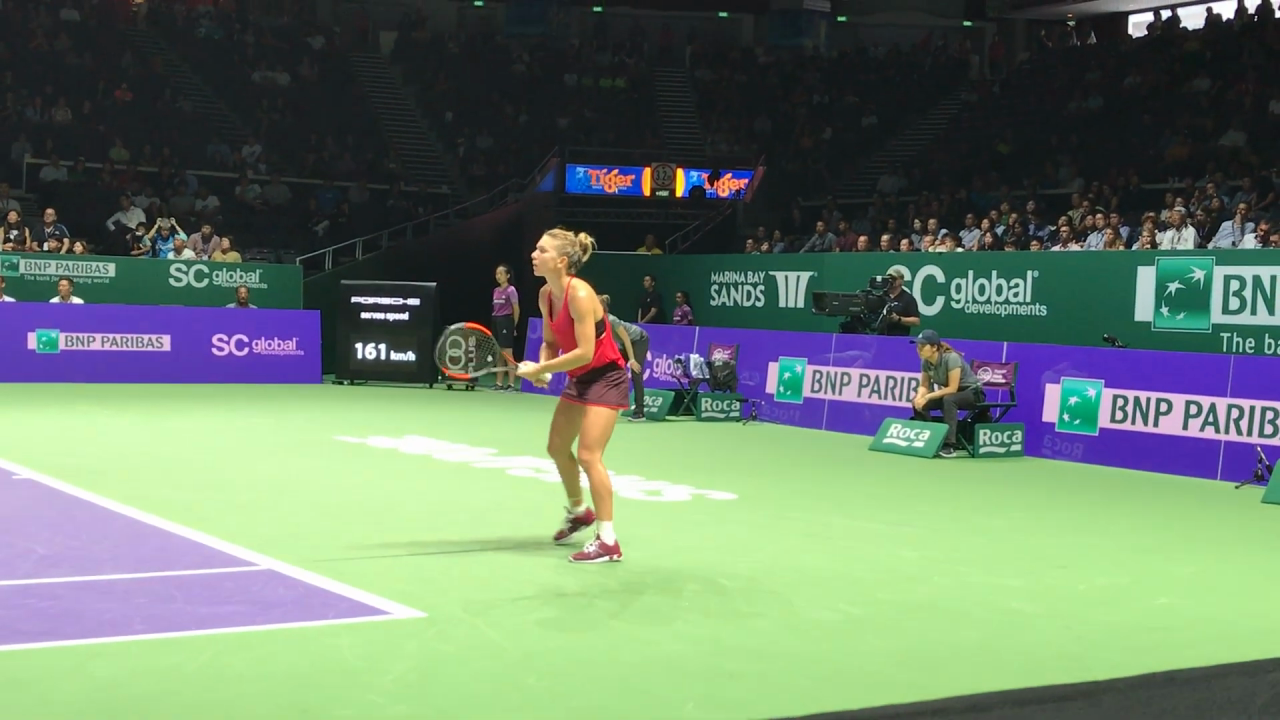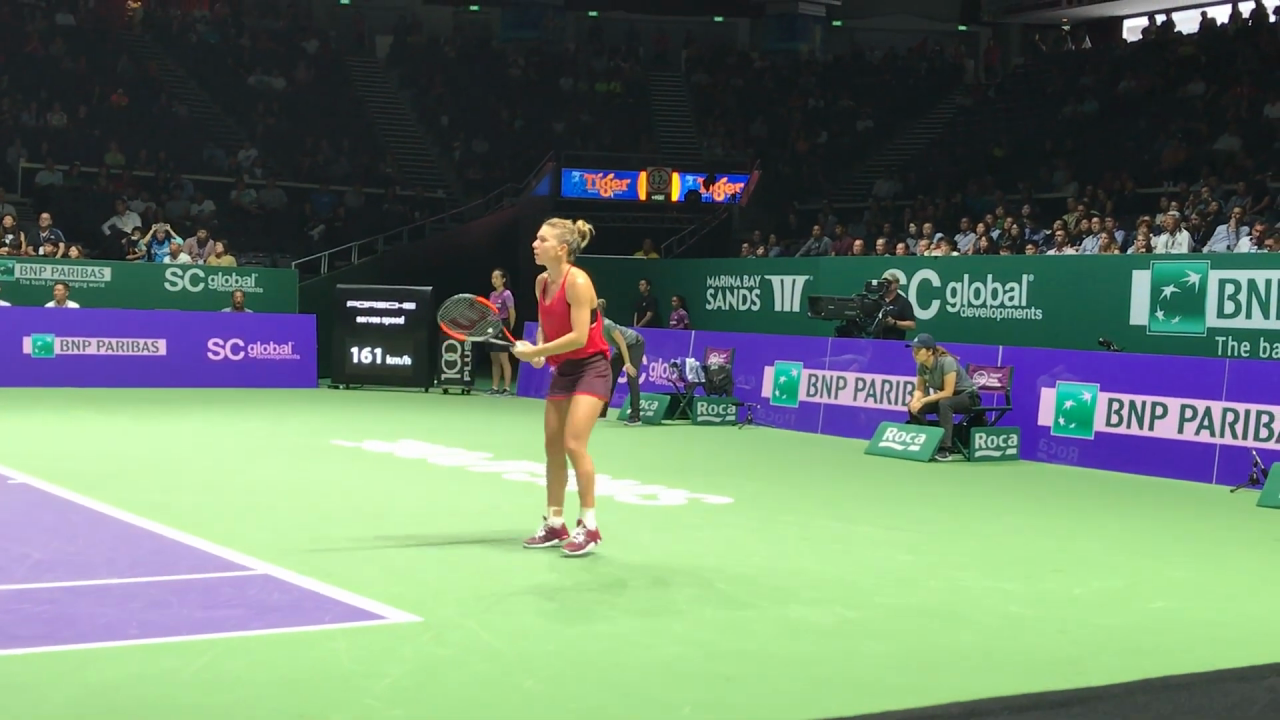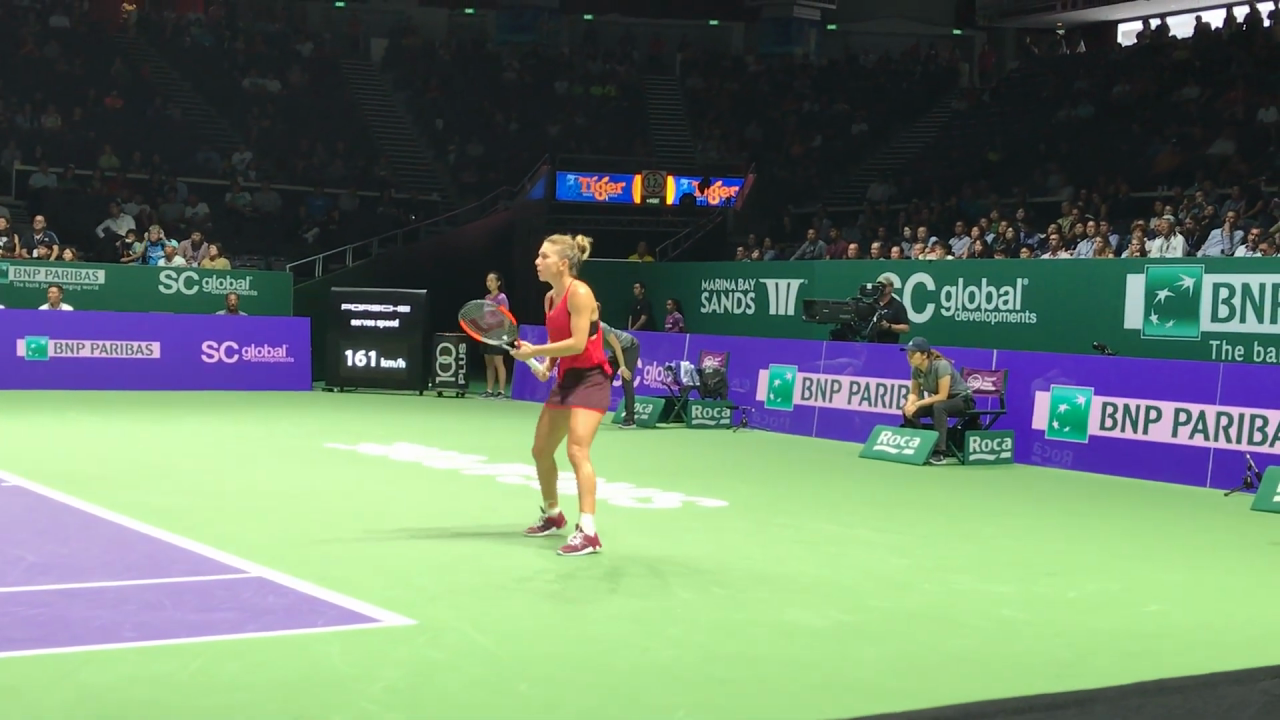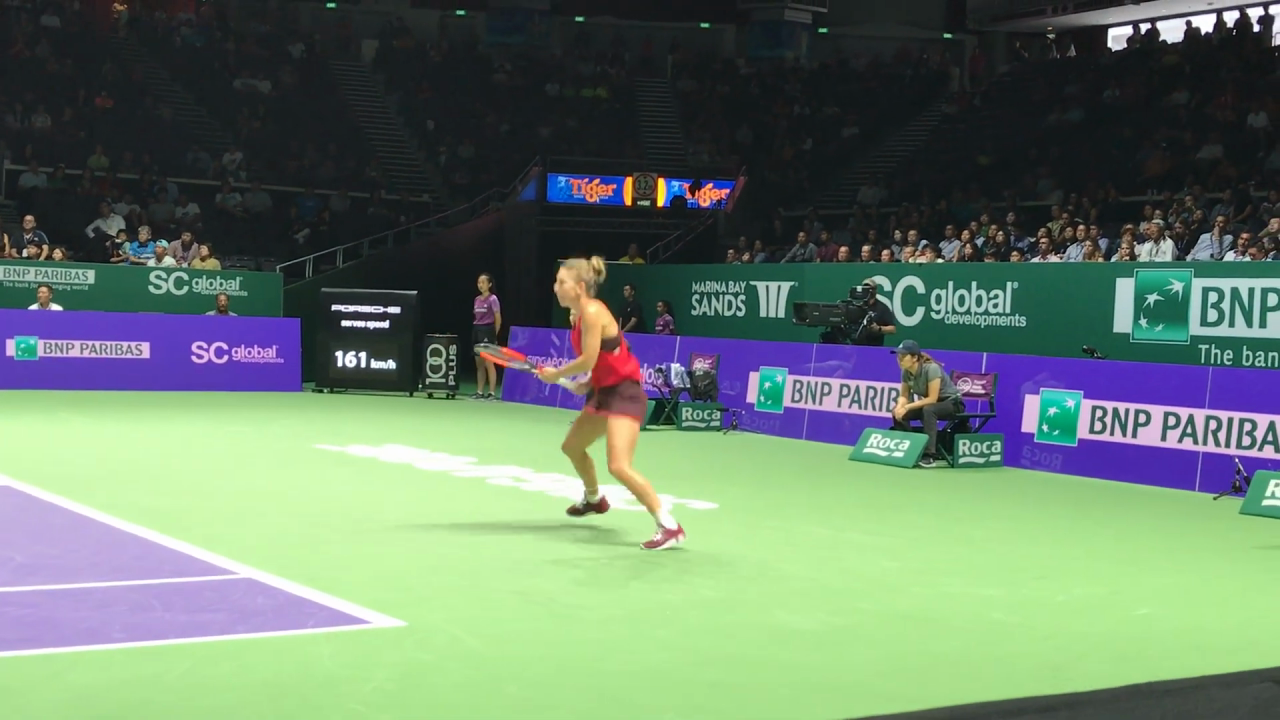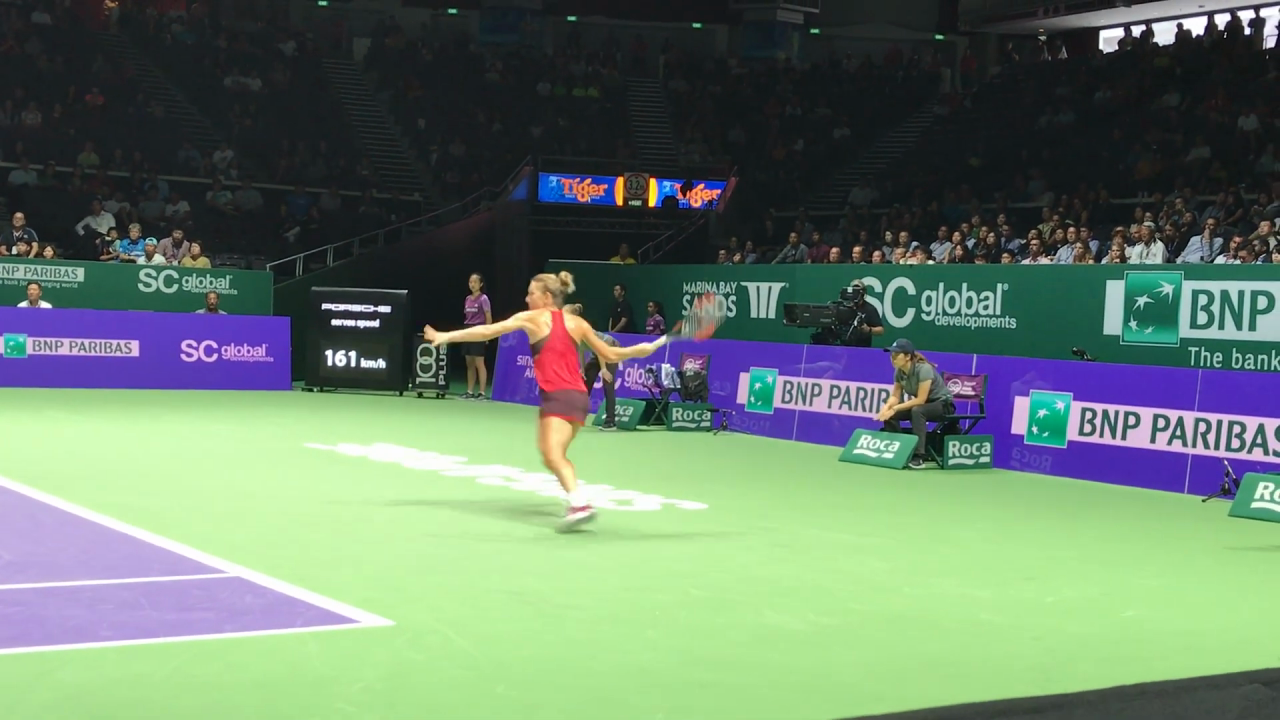
dt=0.4s
person 1, frame 1
left shoulder: (580, 294)
right shoulder: (545, 294)
left elbow: (585, 352)
right elbow: (551, 341)
left wrist: (540, 369)
right wrist: (542, 367)
left hip: (605, 378)
right hip: (579, 379)
left knee: (588, 456)
right knee: (556, 448)
left ankle: (608, 542)
right ankle: (579, 511)
person 1, frame 2
left shoulder: (577, 281)
right shoulder: (542, 282)
left elbow: (580, 336)
left wrist: (535, 351)
right wrist: (538, 352)
left hip: (589, 369)
right hip: (564, 371)
left knee: (574, 444)
right knee: (553, 448)
left ankle: (588, 524)
right ankle: (555, 524)
person 1, frame 3
left shoulder: (579, 293)
right shoulder: (550, 297)
left elbow: (578, 344)
left wrist: (534, 352)
right wrist: (547, 364)
left hip: (590, 381)
right hip: (565, 381)
left knee: (577, 454)
right knee: (540, 451)
left ankle: (588, 533)
right ankle: (552, 514)
person 1, frame 4
left shoulder: (592, 313)
right shoulder: (581, 315)
left elbow: (589, 361)
left wrist: (556, 374)
right wrist: (587, 381)
left hip: (625, 395)
right hip: (605, 393)
left knee: (619, 467)
right knee: (571, 447)
left ankle: (669, 526)
right ankle: (594, 498)
person 1, frame 5
left shoulder: (531, 318)
right shoulder: (579, 324)
left elbow: (489, 330)
right elbow: (609, 355)
left wrist: (447, 336)
right wrist: (642, 349)
left hip: (559, 398)
right hip: (580, 398)
left knee: (552, 458)
right knee: (554, 454)
left ankle: (580, 502)
right ankle: (577, 500)
